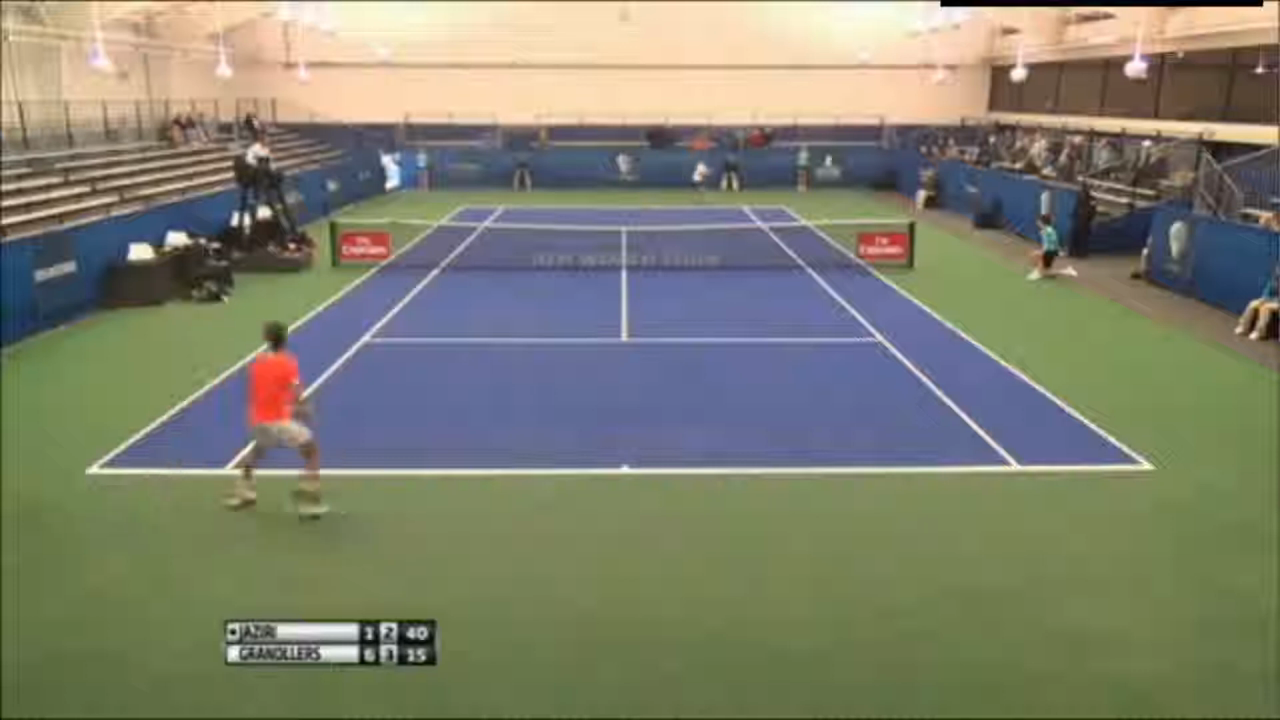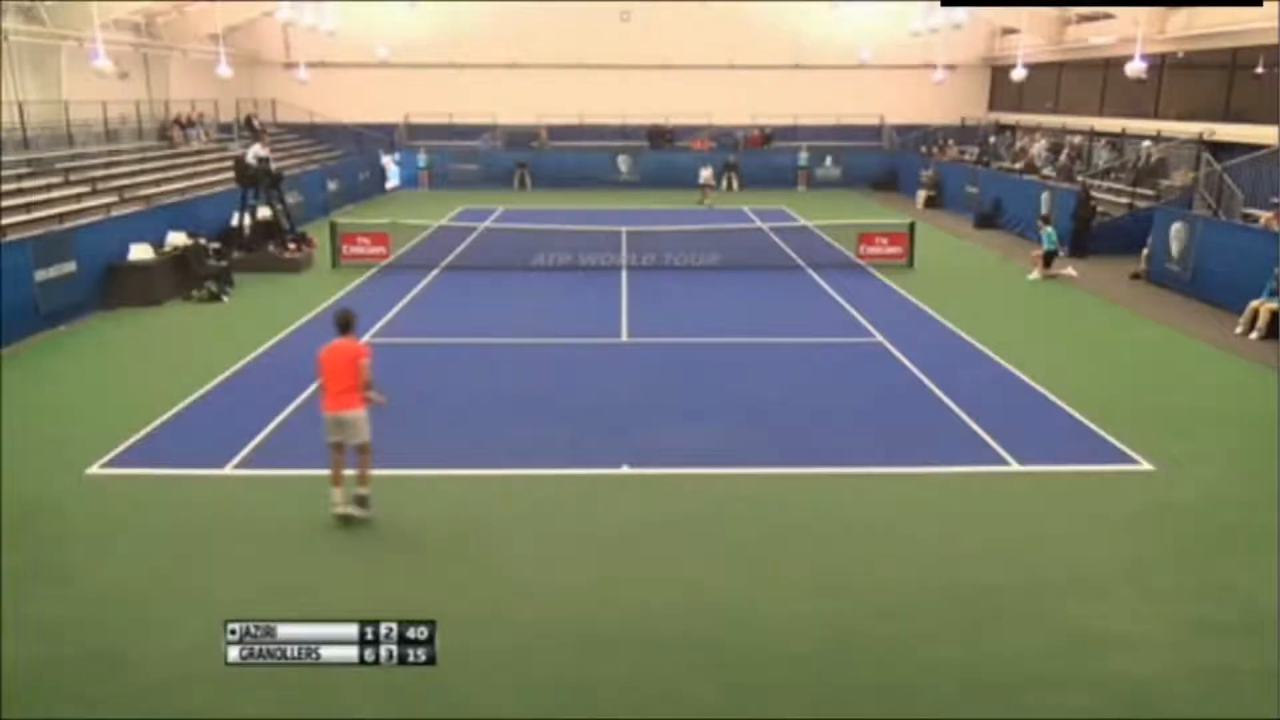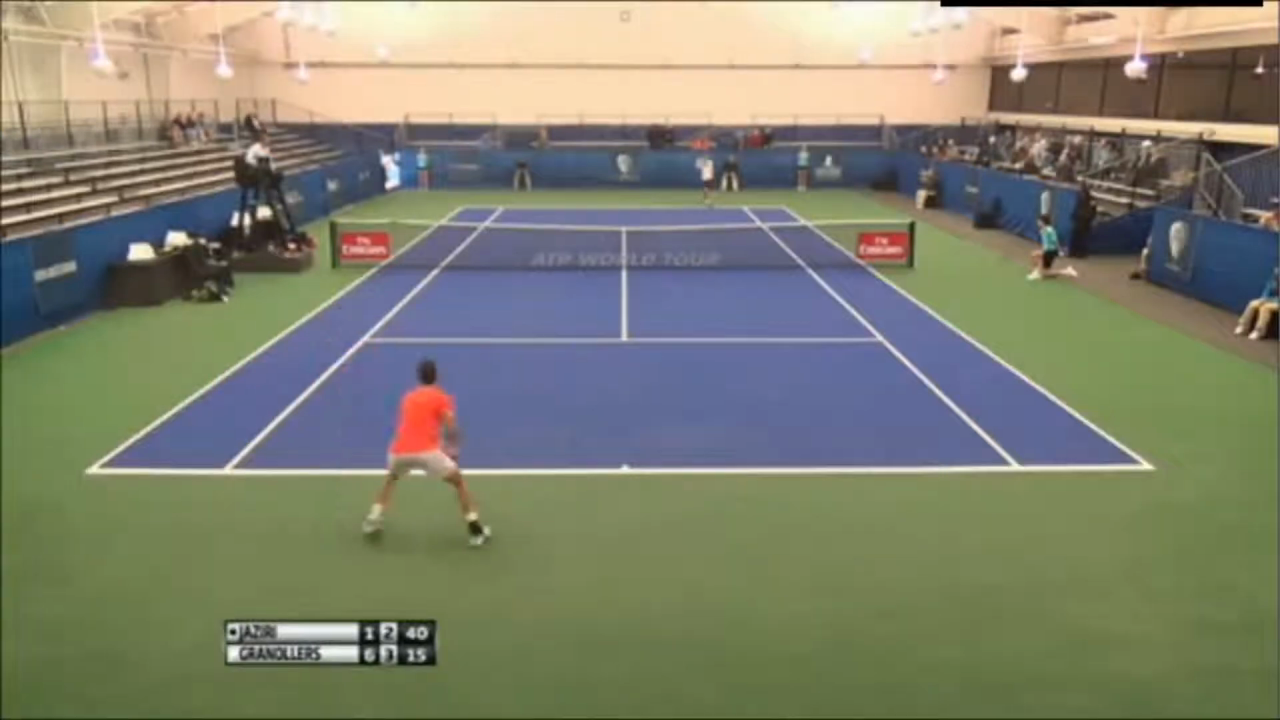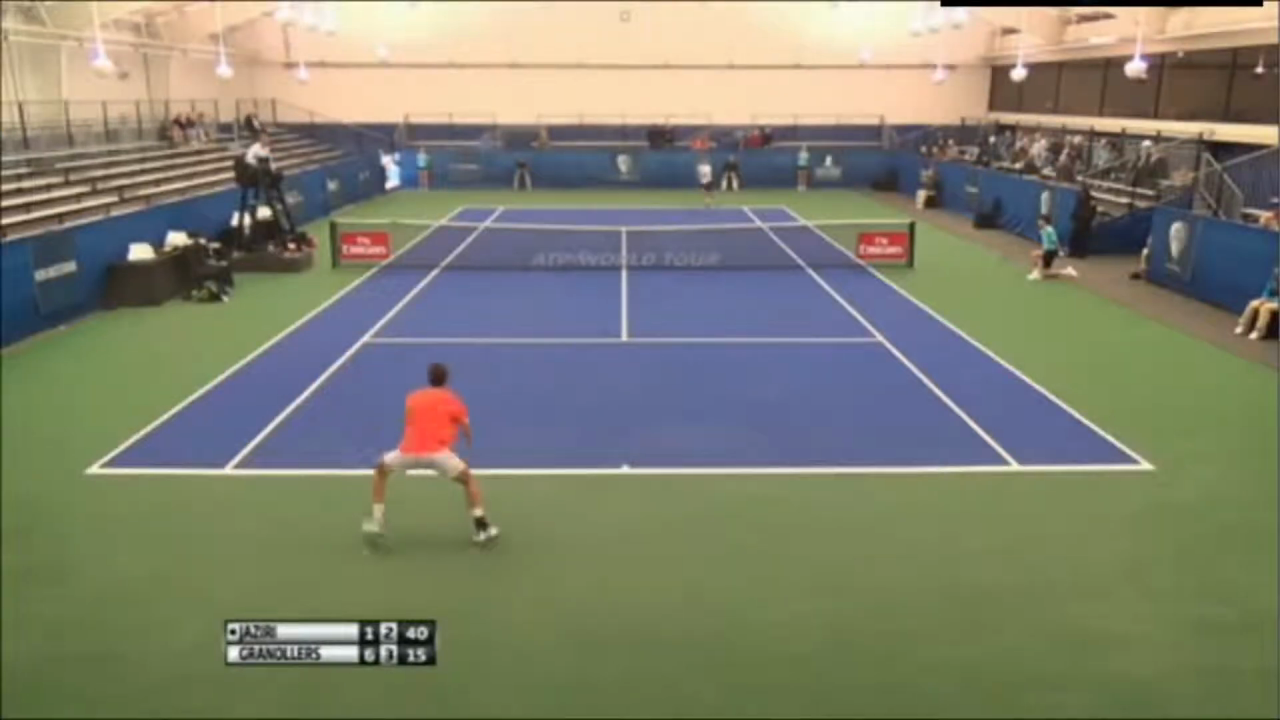
dt=0.3s
person 1, frame 1
left shoulder: (258, 362)
right shoulder: (289, 363)
left elbow: (253, 391)
right elbow: (296, 397)
right wrist: (303, 409)
left hip: (258, 419)
right hip: (279, 421)
left knee: (258, 451)
right knee: (311, 450)
left ankle: (241, 494)
right ankle: (308, 500)
person 1, frame 2
left shoulder: (325, 351)
right shoulder: (359, 349)
left elbow: (323, 385)
right elbow: (366, 380)
right wrist: (370, 393)
left hip: (330, 410)
right hip: (351, 410)
left knee: (337, 456)
right knee: (364, 454)
left ankle: (338, 504)
right ankle: (361, 502)
person 1, frame 3
left shoulder: (408, 397)
right shoulder: (442, 398)
right elbow: (452, 429)
right wrist: (453, 447)
left hip: (399, 451)
right hip: (426, 451)
left knee: (391, 478)
right knee: (459, 482)
left ankle: (374, 519)
right ankle: (476, 530)
person 1, frame 4
left shoulder: (414, 398)
right shoulder: (455, 402)
right elbow: (468, 435)
left hip: (410, 452)
right hip: (437, 453)
left knee: (381, 469)
right knee: (468, 479)
left ankle: (376, 521)
right ankle: (481, 527)
